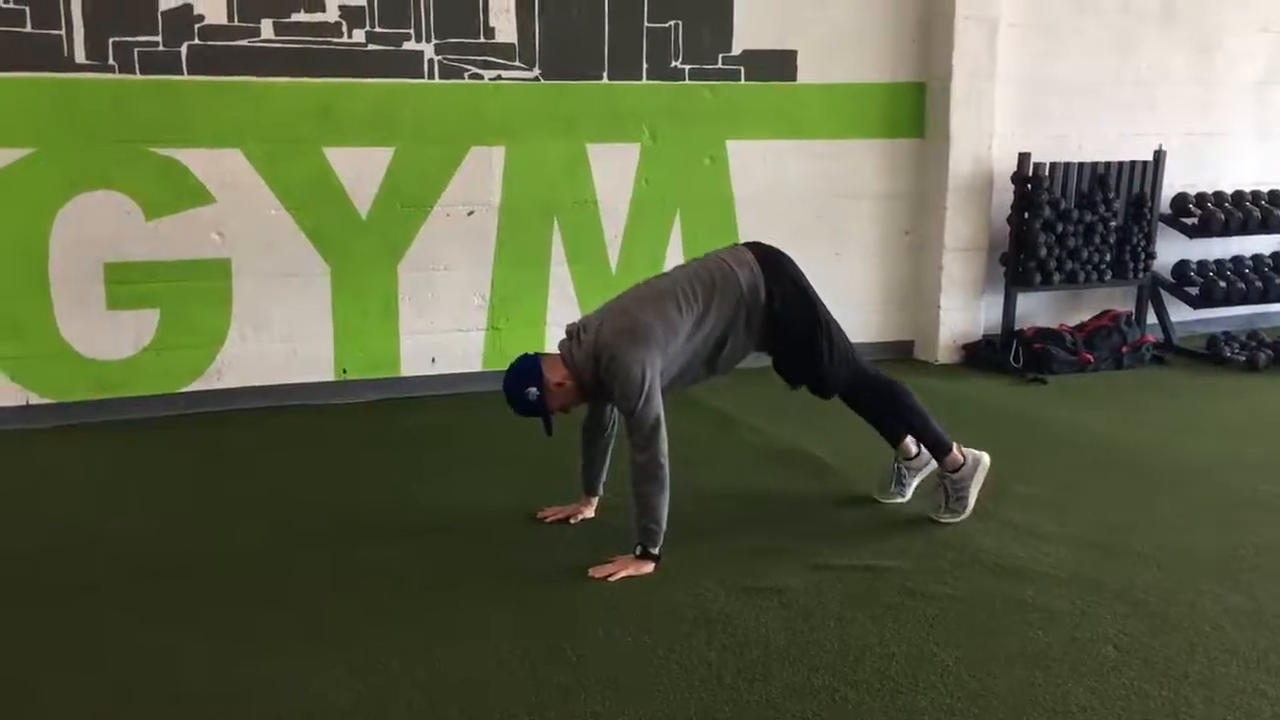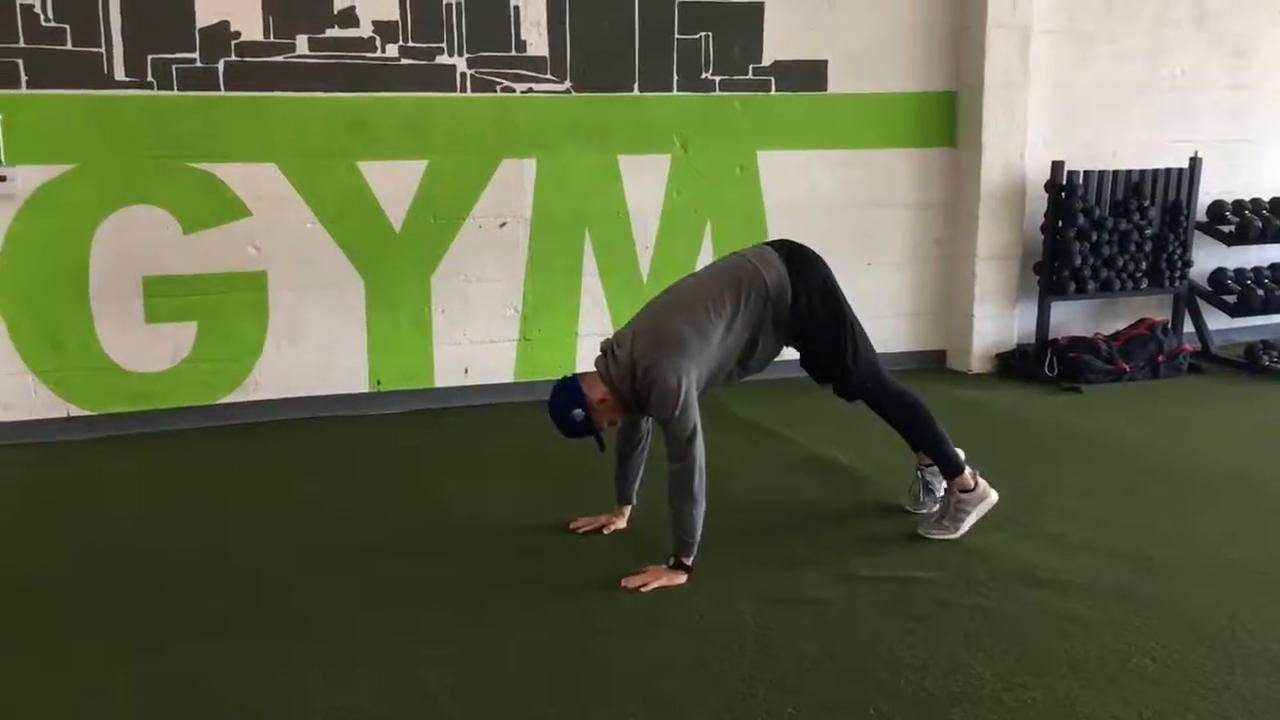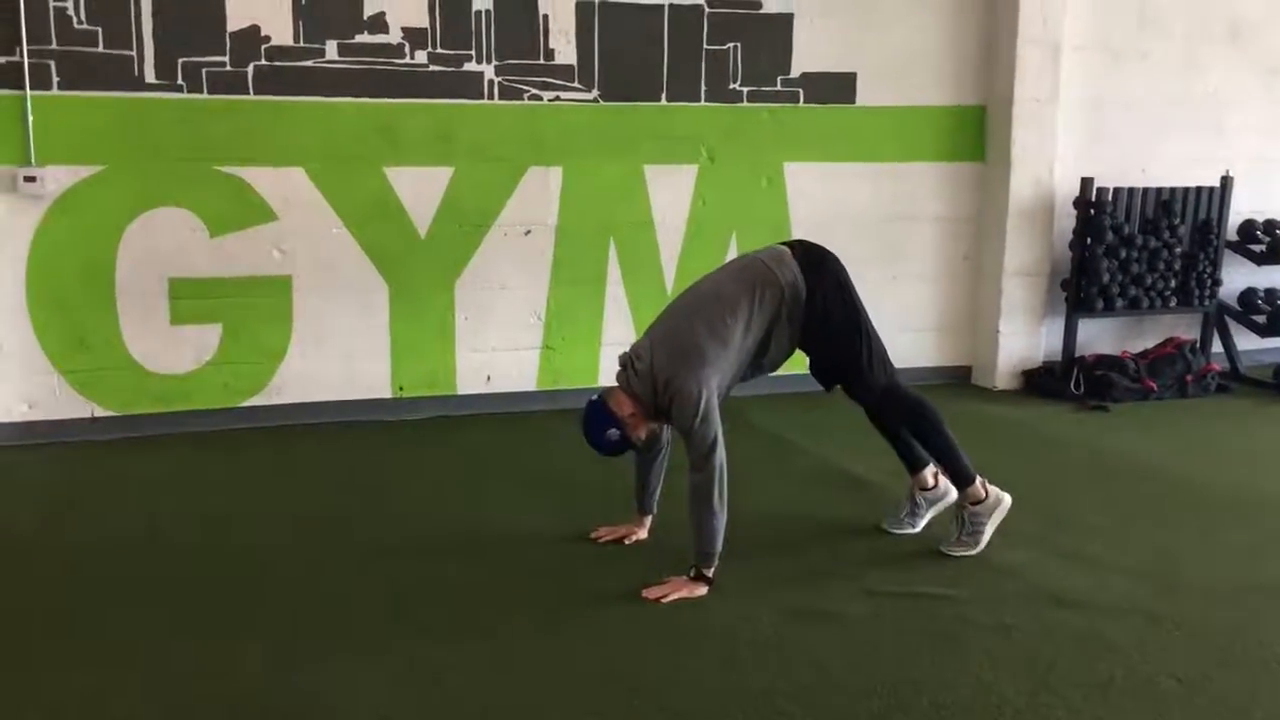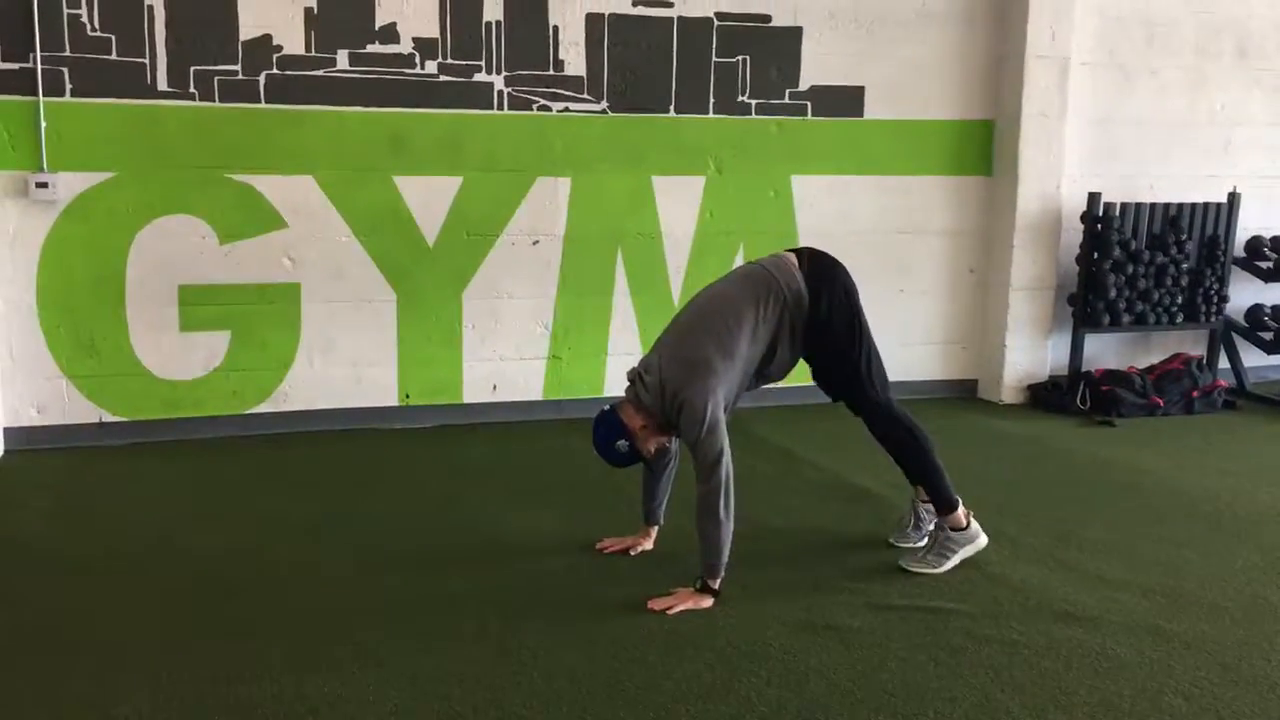
dt=0.4s
person 1, frame 1
left shoulder: (623, 361)
right shoulder: (588, 348)
left elbow: (650, 452)
right elbow: (600, 422)
left wrist: (648, 554)
right wrist: (588, 499)
left hip: (765, 286)
right hip: (745, 279)
left knee: (850, 375)
right knee: (836, 374)
left ankle: (956, 461)
right ankle: (909, 453)
person 1, frame 2
left shoulder: (661, 374)
right shoulder: (623, 362)
left elbow: (686, 462)
right elbow: (634, 432)
left wrist: (681, 564)
right wrist: (621, 510)
left hip: (794, 282)
right hip: (771, 274)
left knee: (868, 383)
right knee: (856, 381)
left ankle: (966, 485)
right ankle: (933, 461)
person 1, frame 3
left shoulder: (684, 385)
right shoulder: (641, 370)
left elbow: (708, 472)
right elbow: (655, 443)
left wrist: (702, 576)
right wrist: (642, 520)
left hip: (808, 282)
right hip: (788, 278)
left knee: (880, 390)
right knee: (865, 391)
left ankle: (977, 495)
right ankle: (928, 484)
person 1, frame 4
left shoulder: (691, 397)
right shoulder: (650, 383)
left elbow: (714, 485)
right elbow: (662, 455)
left wrist: (708, 588)
right wrist: (649, 531)
left hip: (814, 288)
right hip: (791, 284)
left knee: (874, 405)
right knee: (866, 403)
left ankle: (958, 524)
right ankle: (928, 502)
